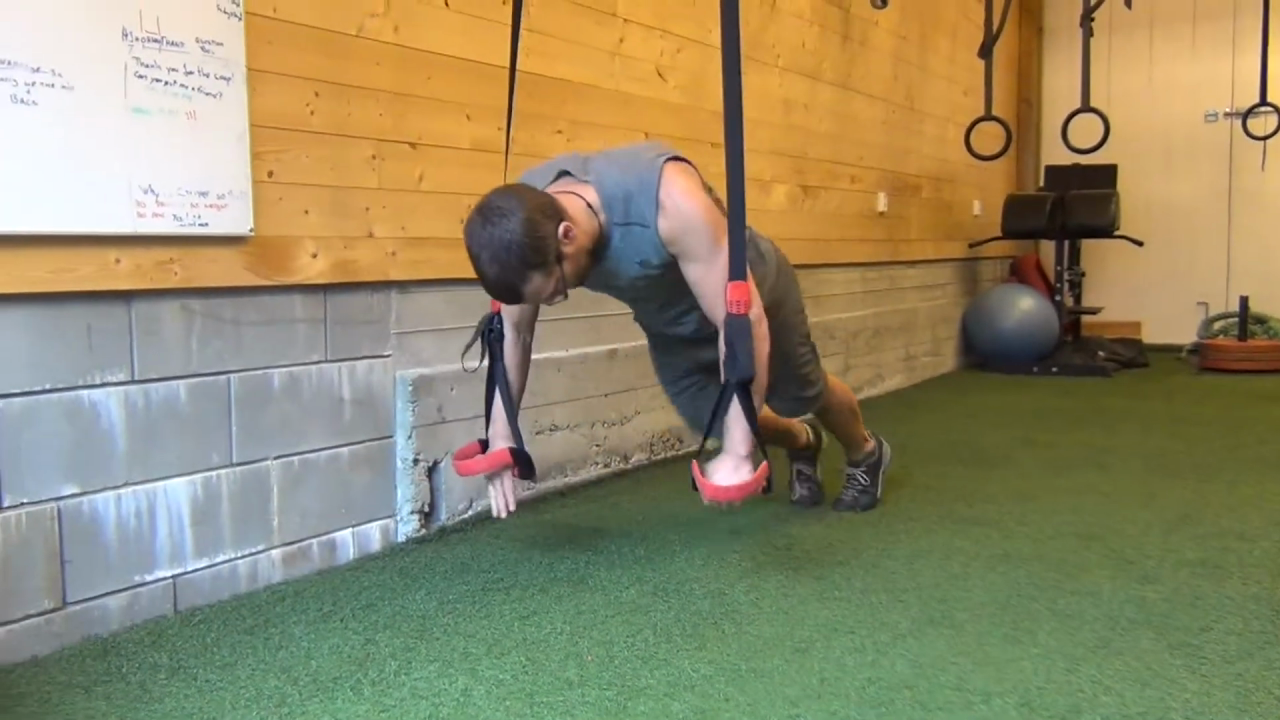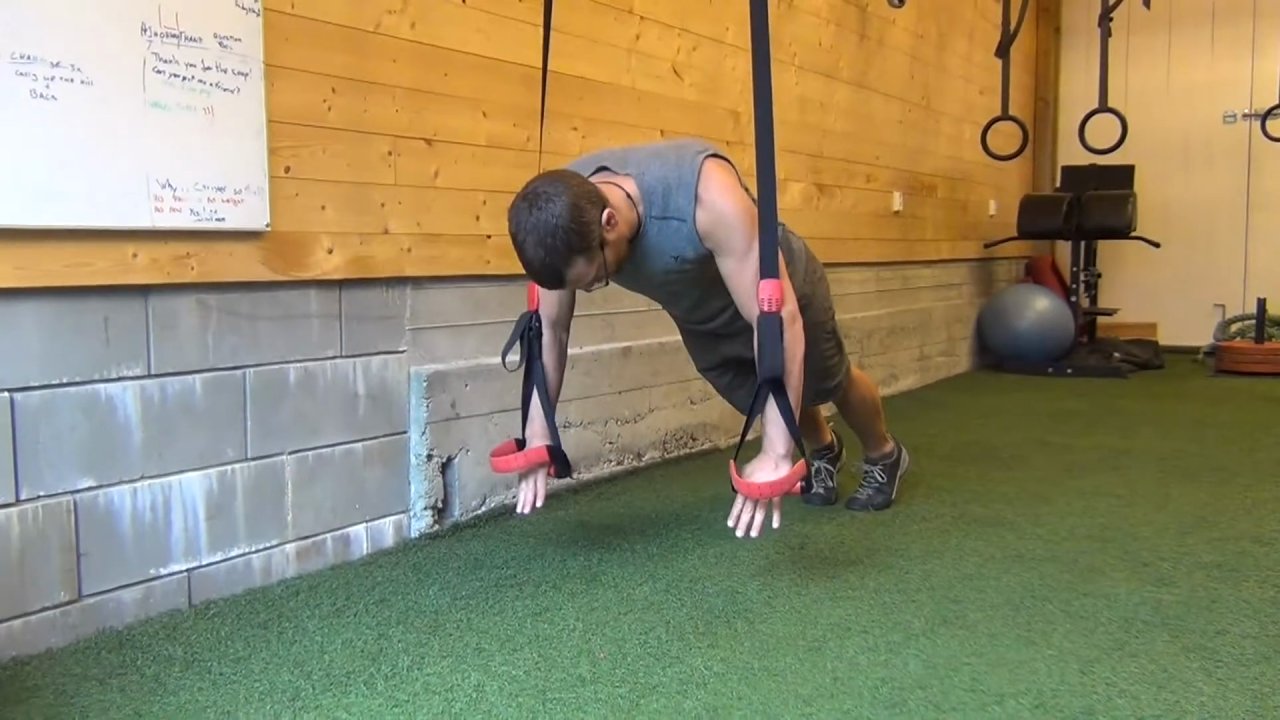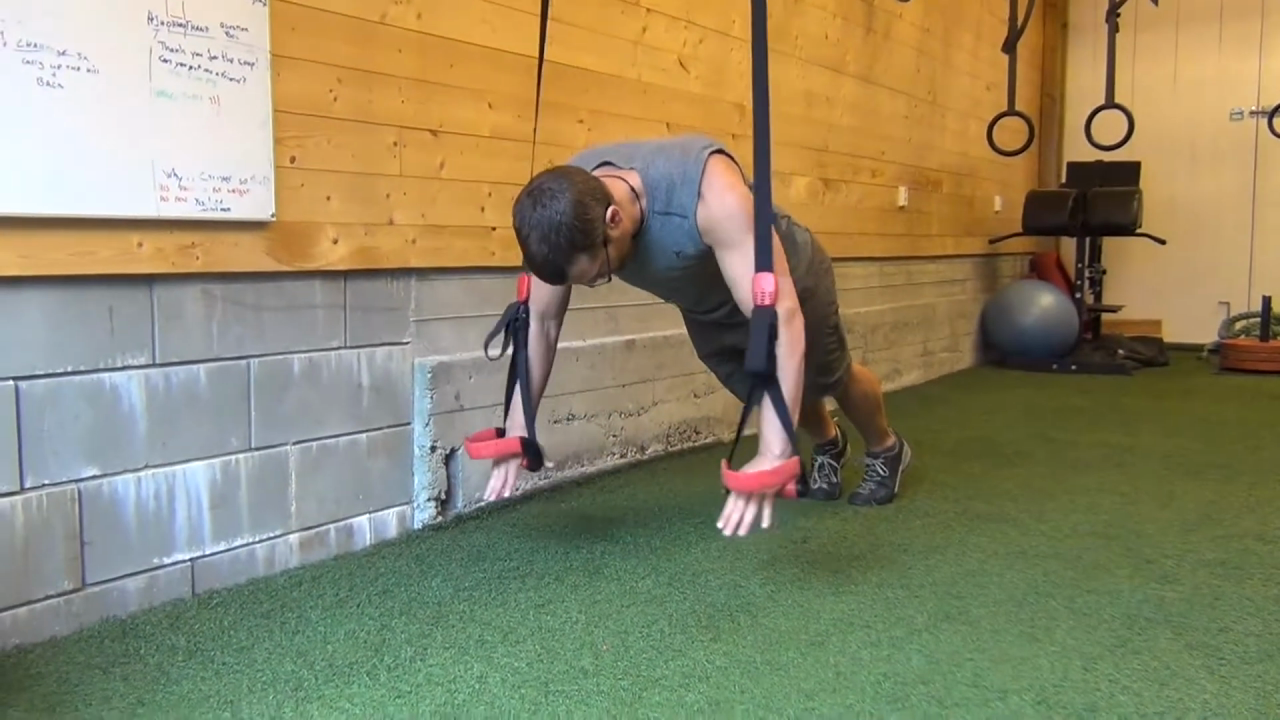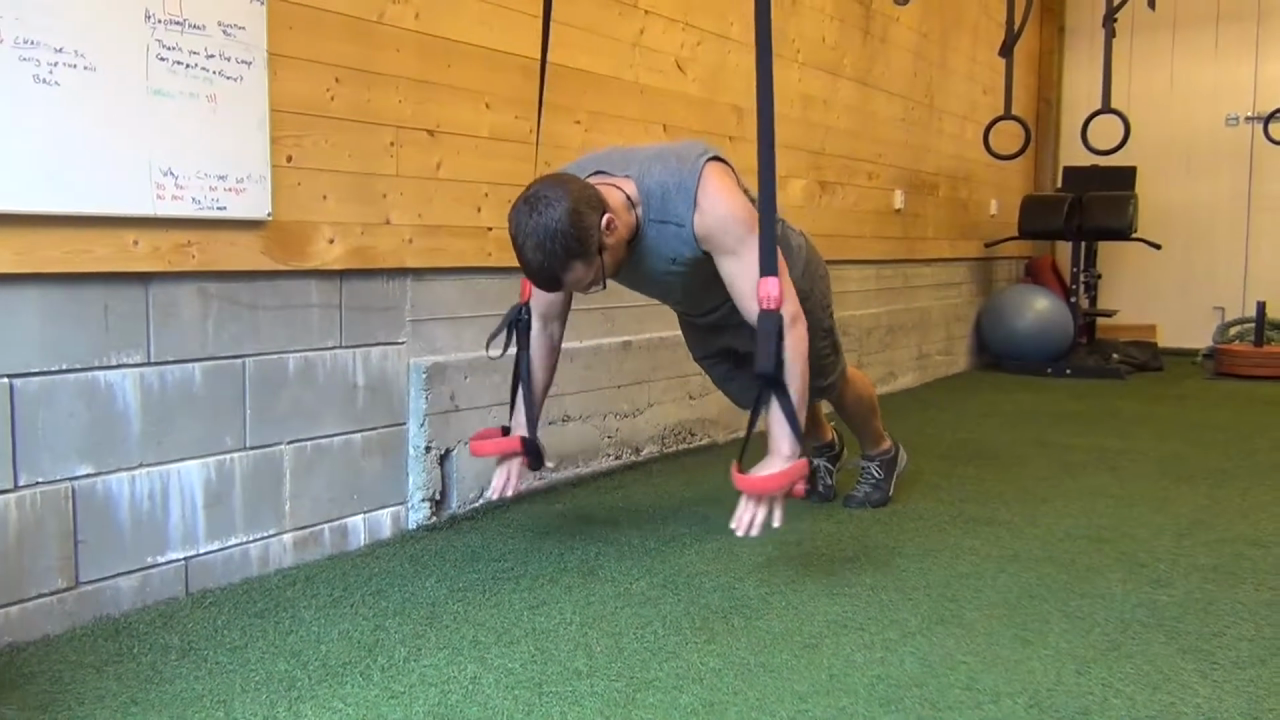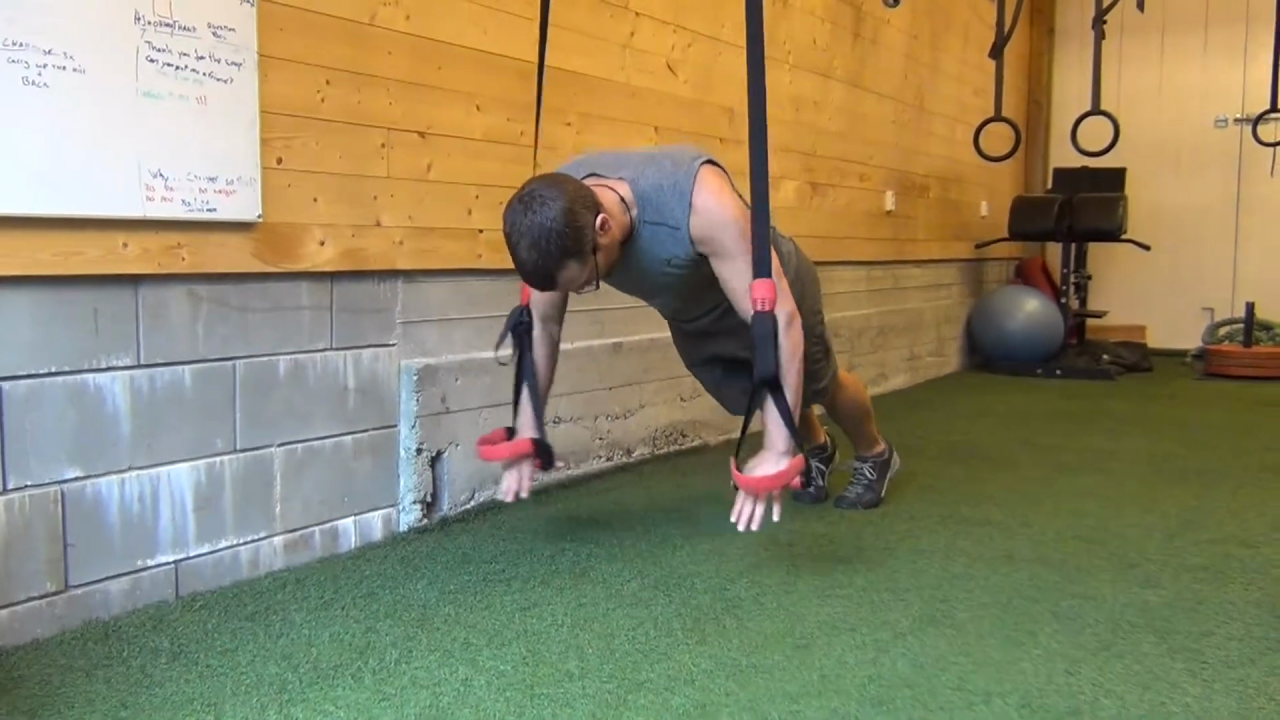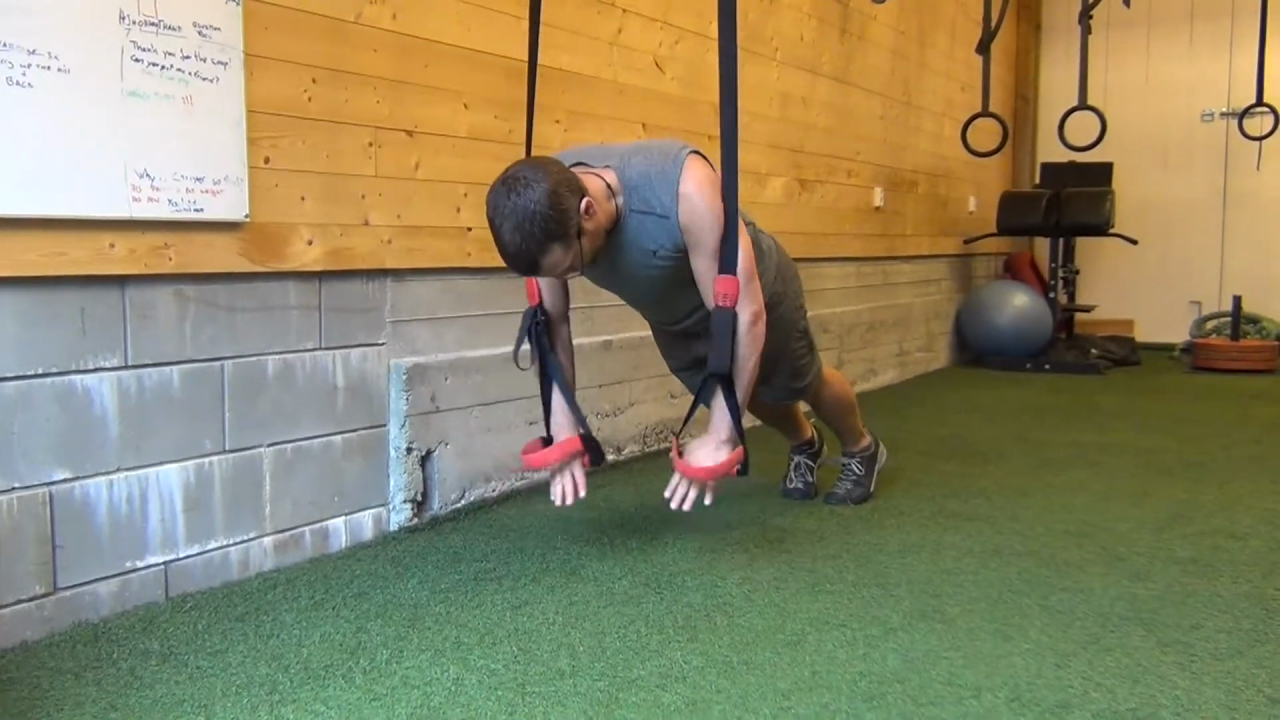
dt=0.5s
person 1, frame 1
left shoulder: (668, 200)
right shoulder: (526, 220)
left elbow: (744, 322)
right elbow: (514, 331)
left wrist: (739, 452)
right wrist: (501, 435)
left hip: (752, 299)
left knee: (806, 395)
right knee: (721, 428)
left ankle: (865, 454)
right ankle: (801, 442)
person 1, frame 2
left shoulder: (705, 192)
right shoulder: (563, 212)
left elbow: (778, 320)
right elbow: (551, 329)
left wrist: (776, 453)
right wrist: (537, 435)
left hip: (782, 291)
left knee: (830, 382)
right knee: (765, 399)
left ankle: (884, 457)
right ankle: (824, 452)
person 1, frame 3
left shoulder: (707, 190)
right shoulder: (565, 209)
left elbow: (780, 317)
right elbow: (541, 321)
left wrist: (774, 453)
right wrist: (517, 431)
left hip: (786, 282)
left knee: (832, 377)
left ankle: (885, 450)
right ankle: (828, 447)
person 1, frame 4
left shoulder: (703, 196)
right shoulder: (559, 209)
left elbow: (783, 321)
right elbow: (544, 323)
left wrist: (782, 455)
right wrist: (520, 434)
left hip: (780, 281)
left knee: (826, 381)
right knee: (761, 395)
left ankle: (881, 454)
right ankle: (825, 448)
person 1, frame 5
left shoulder: (698, 199)
right shoulder: (557, 215)
left elbow: (779, 321)
right elbow: (543, 325)
left wrist: (777, 450)
right wrist: (526, 430)
left hip: (773, 291)
left knee: (818, 384)
right knee: (752, 398)
left ankle: (875, 456)
right ankle: (818, 451)
person 1, frame 6
left shoulder: (683, 188)
right shoulder: (544, 213)
left elbow: (746, 314)
right elbow: (553, 321)
left wrist: (721, 436)
right wrist: (563, 428)
left hip: (752, 289)
left knee: (801, 382)
right knee: (757, 390)
left ankle: (861, 450)
right ankle: (805, 445)
